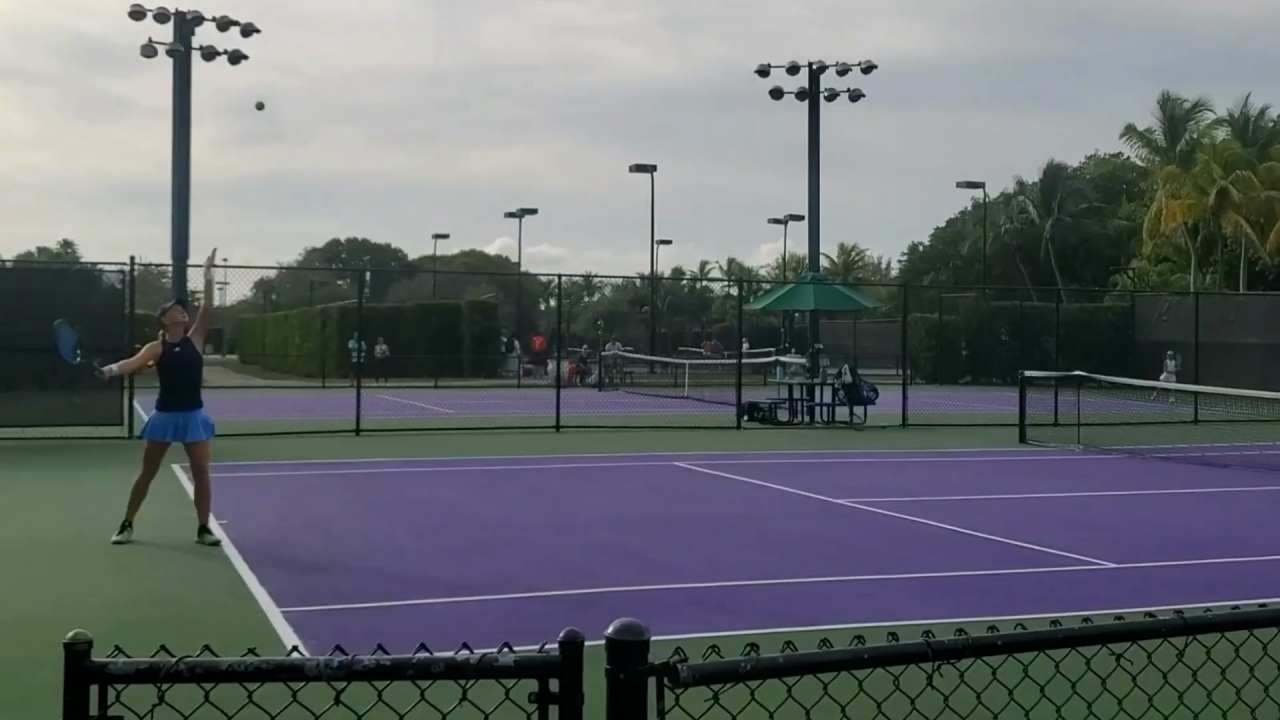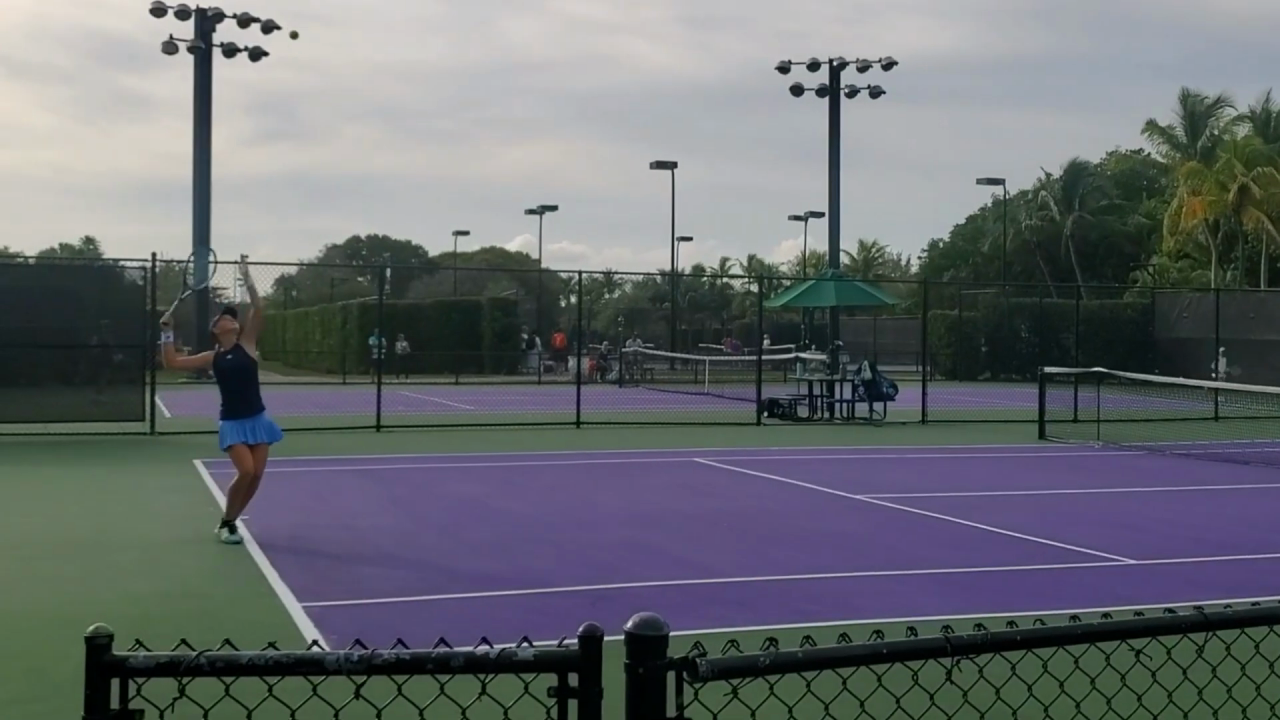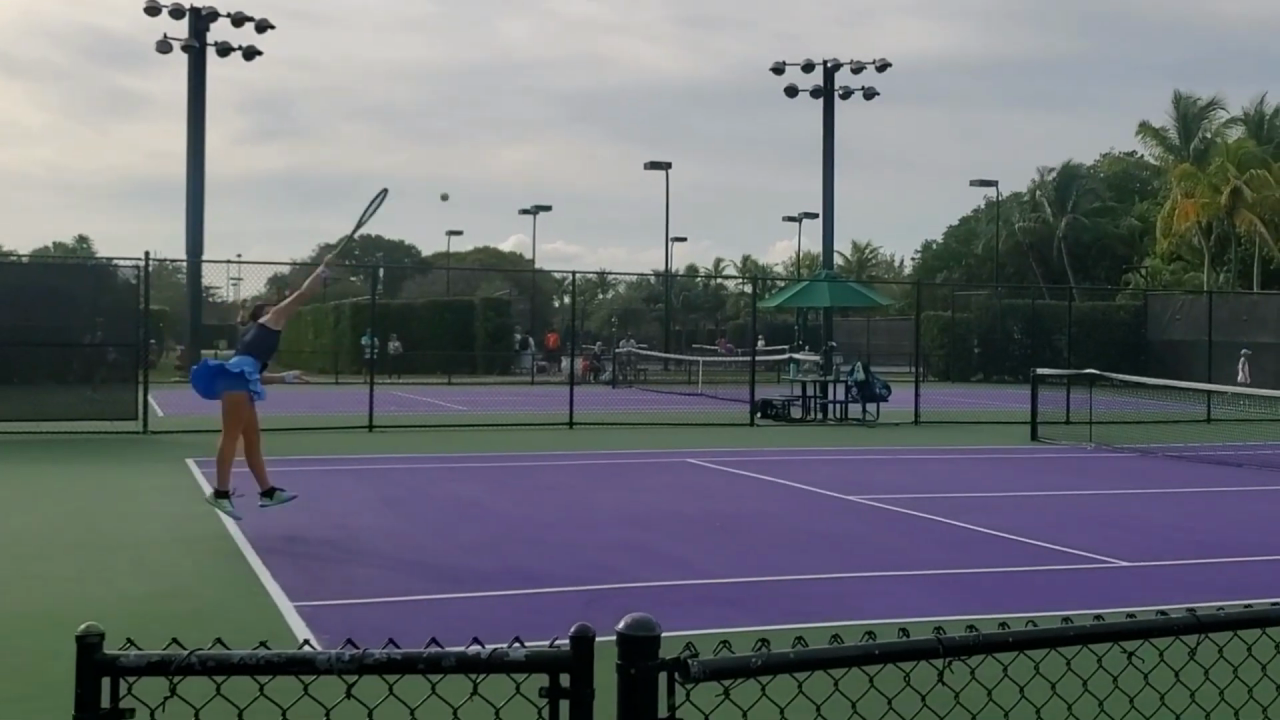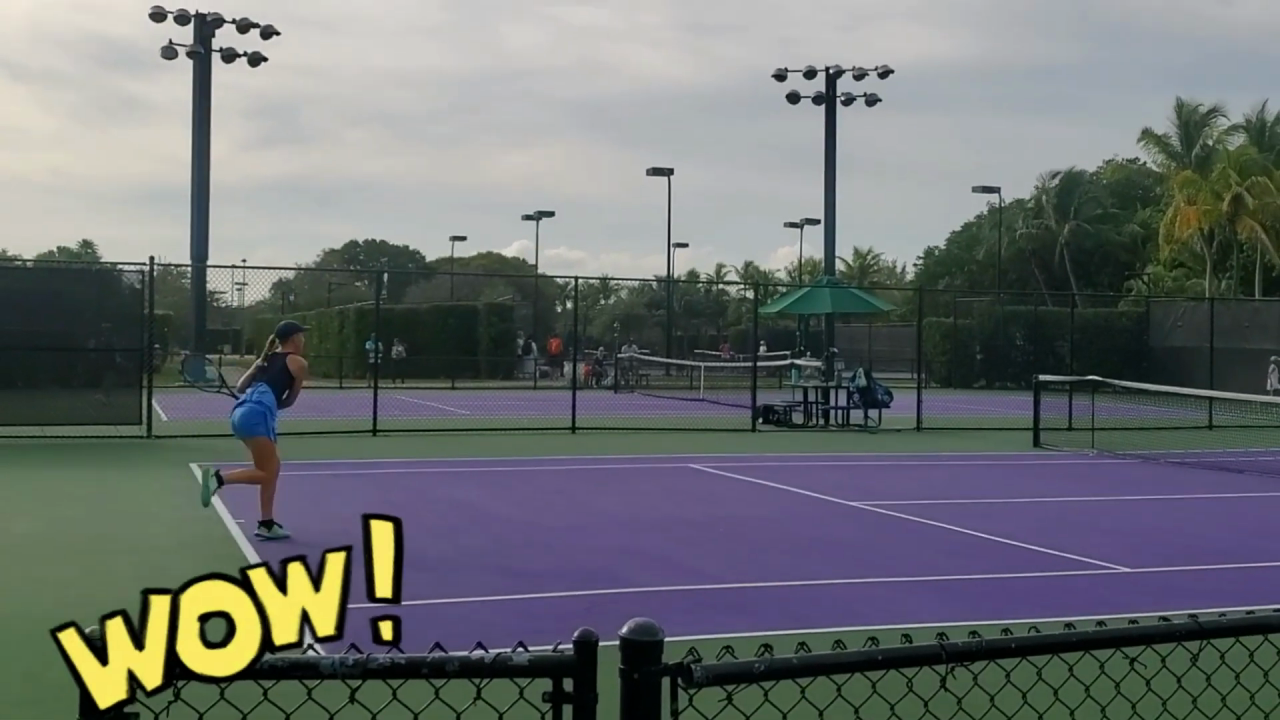
dt=0.4s
person 1, frame 1
left shoulder: (194, 339)
right shoulder: (157, 347)
left elbow: (206, 307)
right elbow: (133, 363)
left wrist: (208, 274)
right wrist: (111, 369)
left hip: (193, 416)
right hip: (166, 416)
left knee: (202, 473)
right knee: (147, 474)
left ankle: (203, 528)
right ankle: (127, 524)
person 1, frame 2
left shoulder: (247, 344)
right shoulder: (212, 358)
left elbow: (257, 311)
right elbow: (172, 363)
left wrist: (247, 278)
right wrist: (166, 333)
left hip: (257, 420)
right hip: (233, 424)
left knee: (256, 476)
right knee: (246, 472)
left ankle: (230, 522)
right ankle: (226, 522)
person 1, frame 3
left shoulder: (256, 333)
right shoulder: (274, 317)
right elbow: (302, 294)
left wrist: (286, 377)
right wrist: (322, 270)
left hip: (243, 378)
right hip: (237, 374)
left knee: (253, 438)
right knee: (232, 433)
left ankle: (267, 491)
right ankle: (221, 492)
person 1, frame 4
left shoulder: (265, 359)
right shoulder: (299, 363)
left elbow: (240, 387)
right elbow: (290, 399)
left hip: (243, 413)
right hip: (256, 416)
left knee: (271, 471)
right knee: (266, 473)
left ankle: (266, 524)
right ankle: (218, 477)
